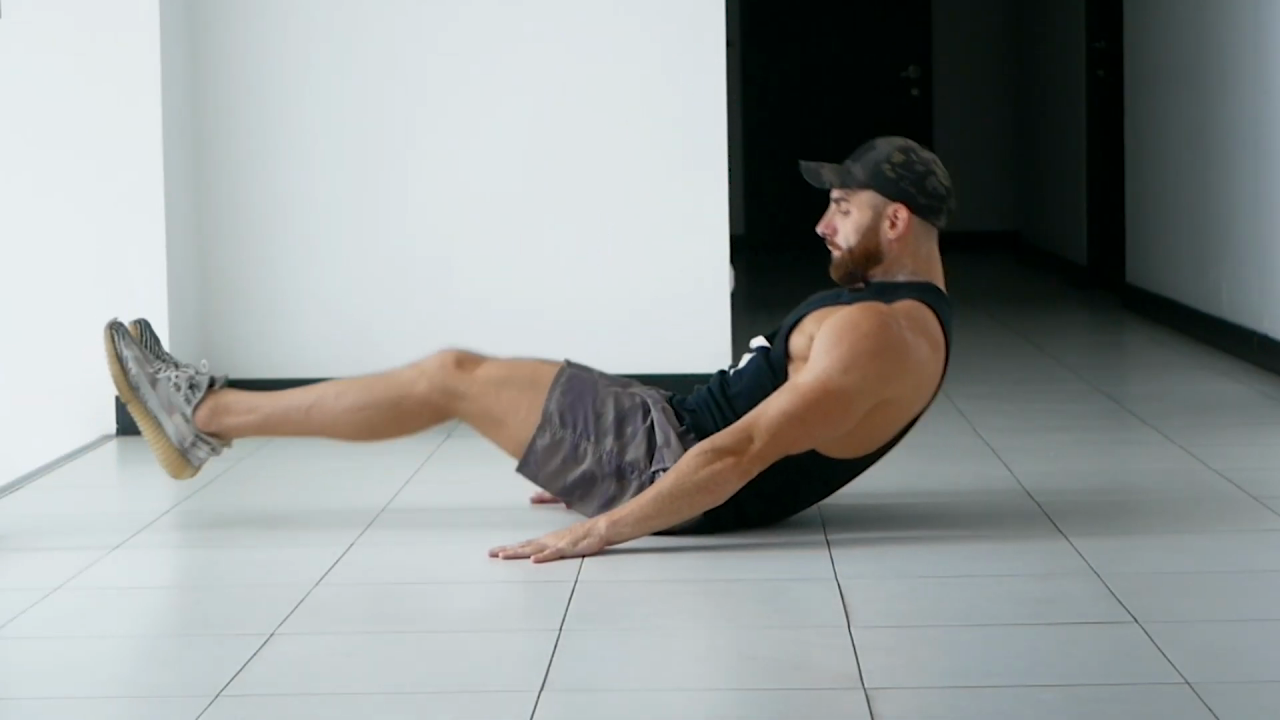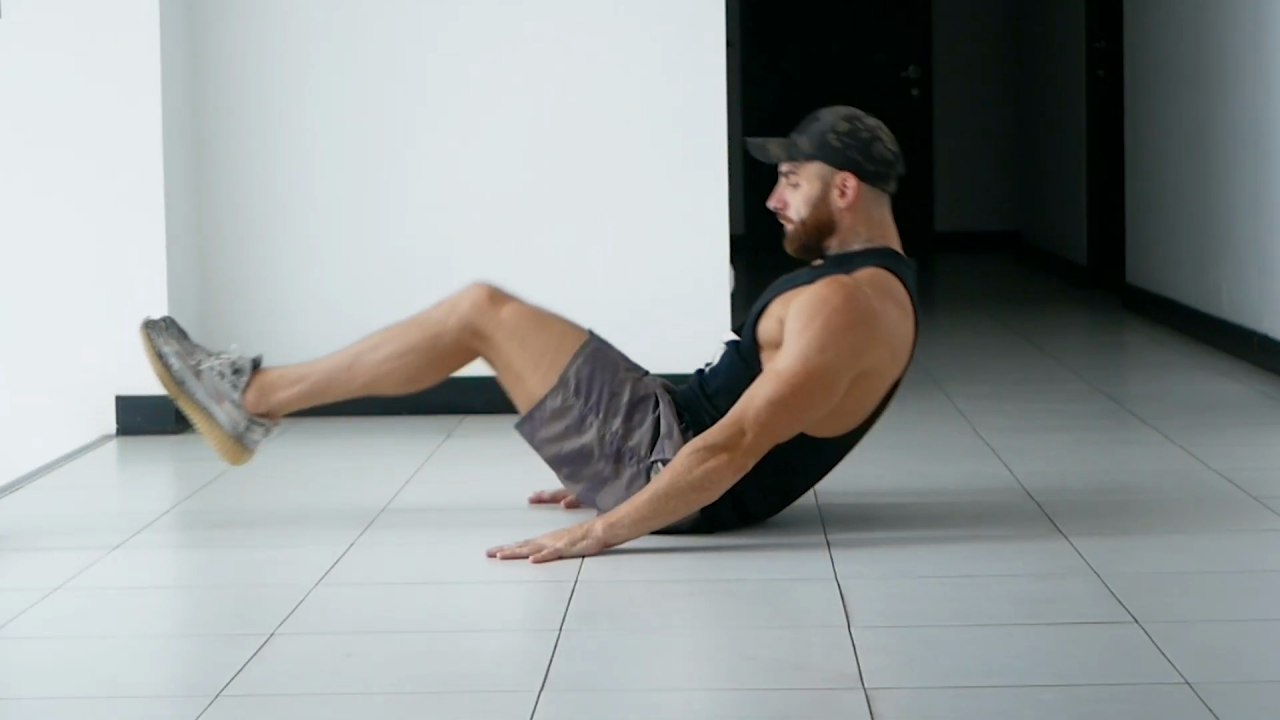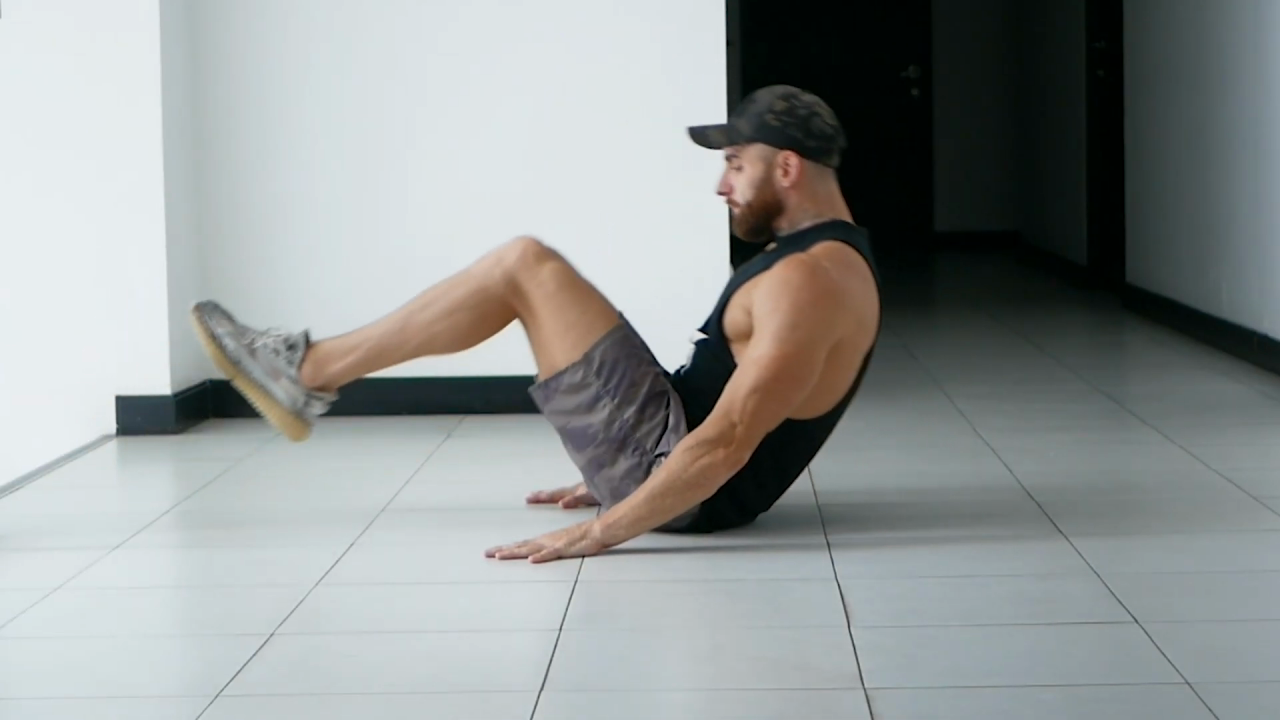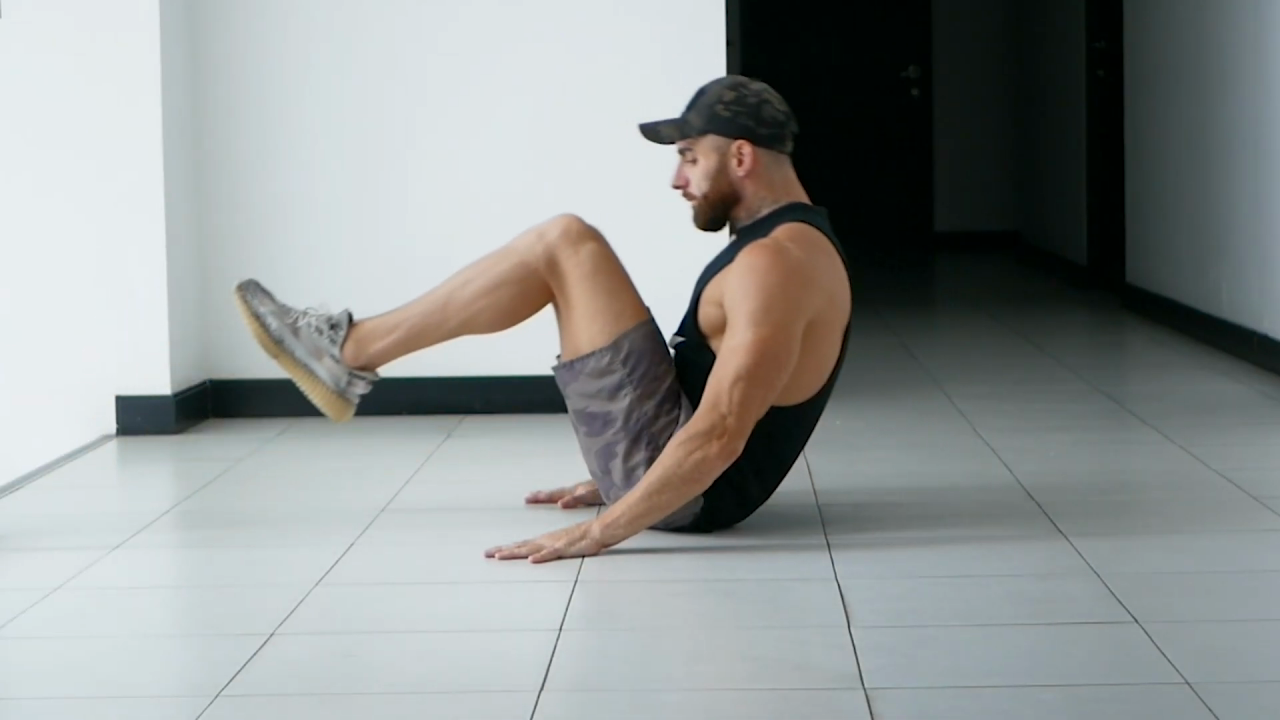
dt=0.1s
person 1, frame 1
left shoulder: (880, 334)
right shoulder: (899, 304)
left elbow: (742, 454)
left wrist: (601, 529)
right wrist: (610, 487)
left hip: (673, 463)
right hip: (678, 437)
left knee: (451, 377)
right knee: (468, 370)
left ankle: (204, 415)
person 1, frame 2
left shoulder: (848, 306)
right shoulder: (869, 279)
left elbow: (734, 448)
left wrist: (601, 531)
right wrist: (609, 469)
left hip: (669, 457)
right hip: (675, 433)
left knee: (483, 308)
right knee: (492, 324)
left ankle: (249, 396)
right ankle: (256, 394)
person 1, frame 3
left shoulder: (811, 281)
right shoulder: (821, 255)
left elbow: (727, 444)
left wrist: (599, 533)
right wrist: (616, 482)
left hip: (689, 493)
right hip: (676, 460)
left knee: (523, 264)
right knee: (531, 277)
left ankle: (305, 373)
right ankle: (313, 372)
person 1, frame 4
left shoulder: (775, 262)
right shoulder: (792, 240)
left elbow: (719, 437)
left wrist: (597, 532)
right wrist: (617, 474)
left hip: (687, 492)
right hip: (687, 470)
left knee: (564, 243)
right knee: (560, 259)
left ankle: (347, 354)
right ankle: (350, 351)
